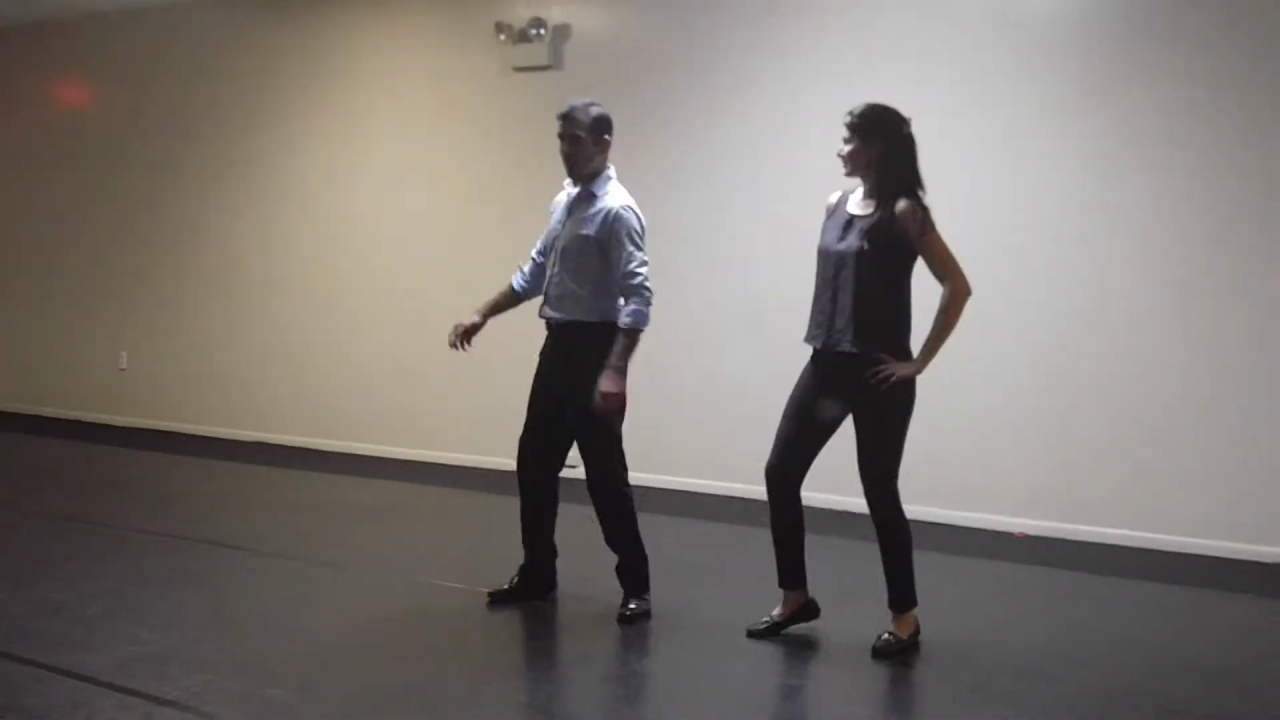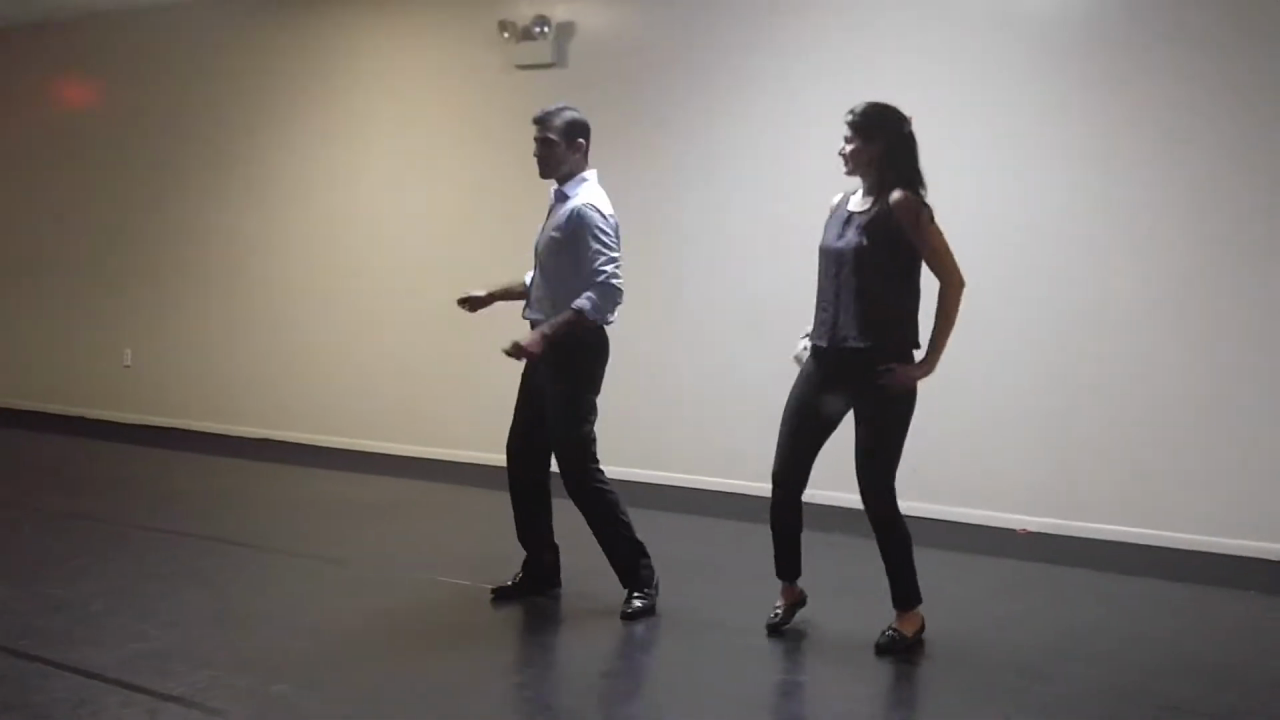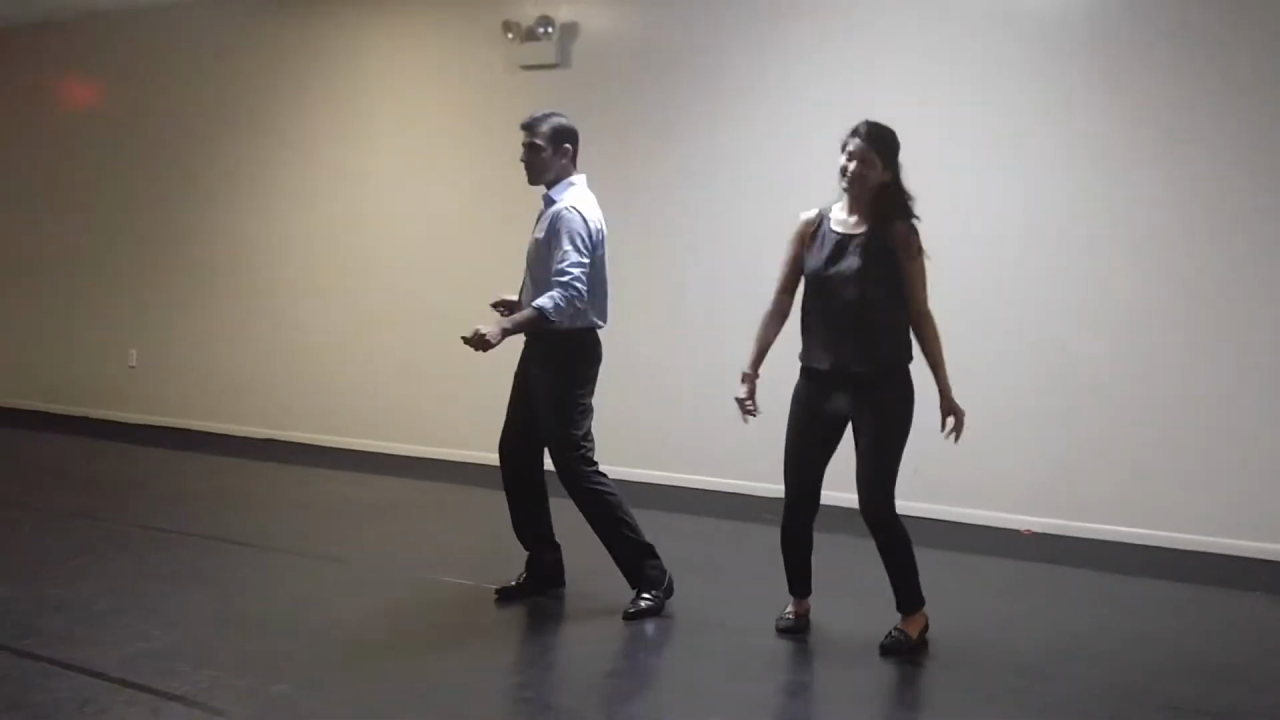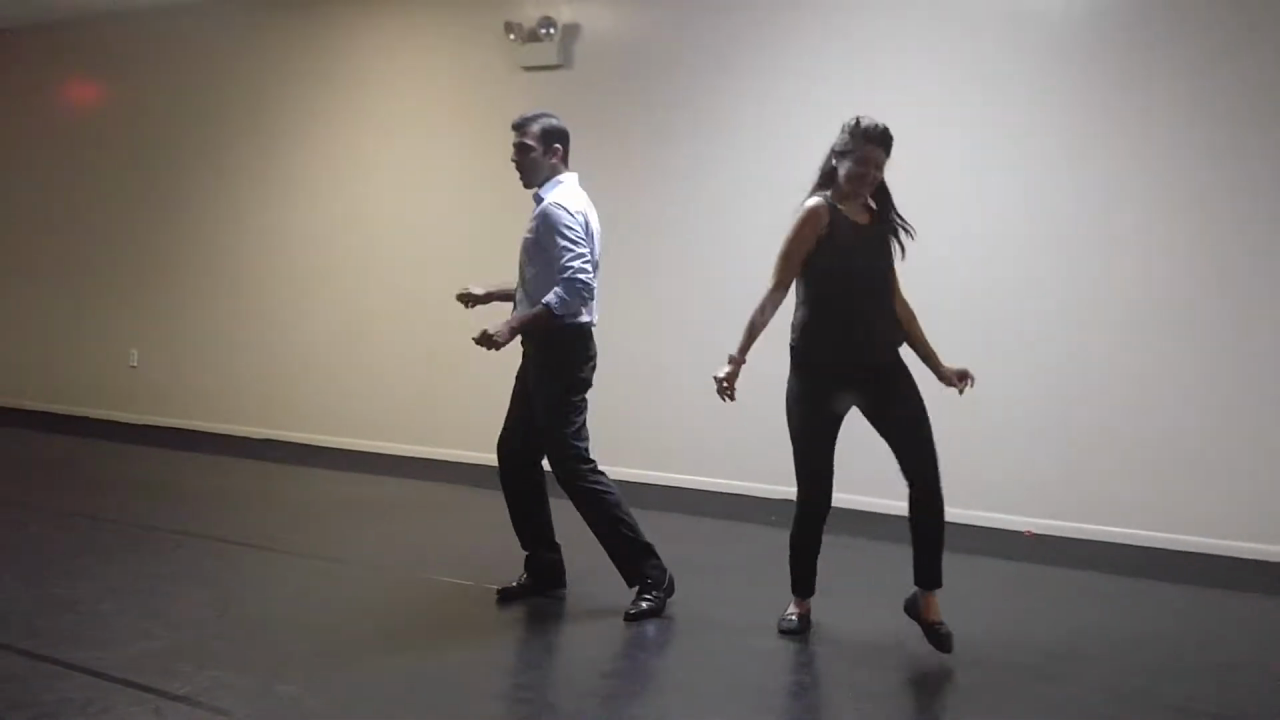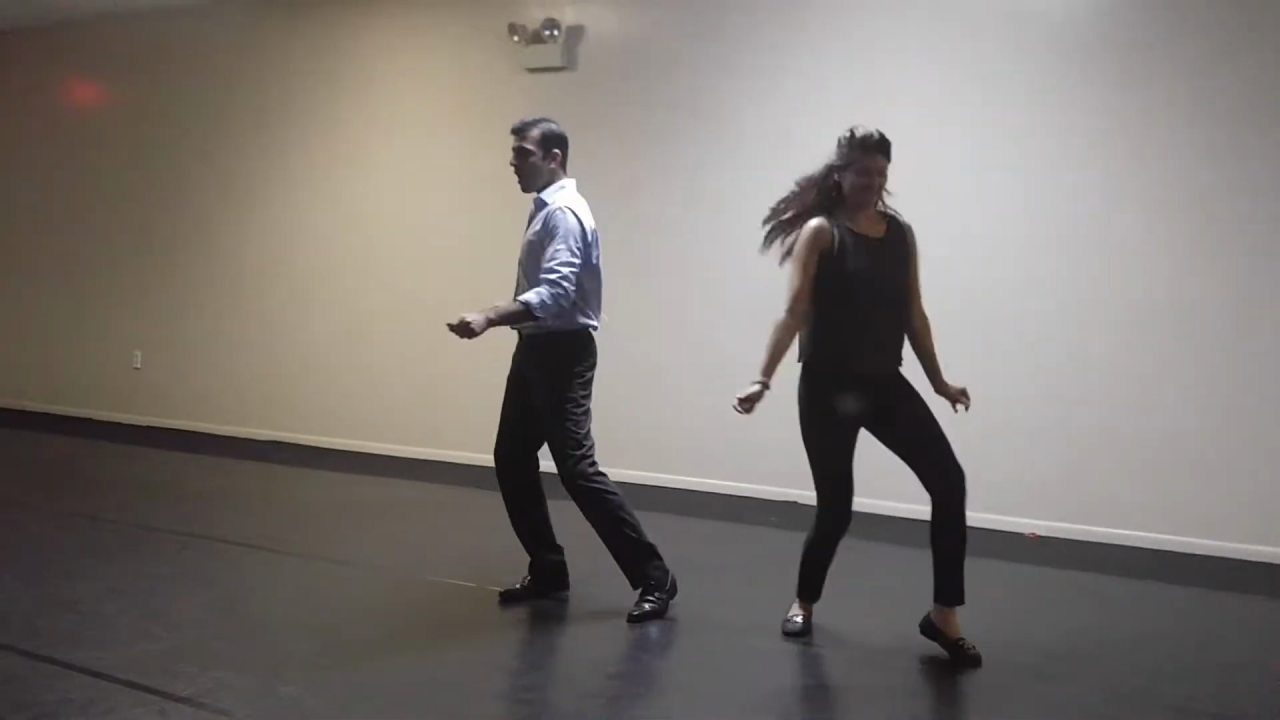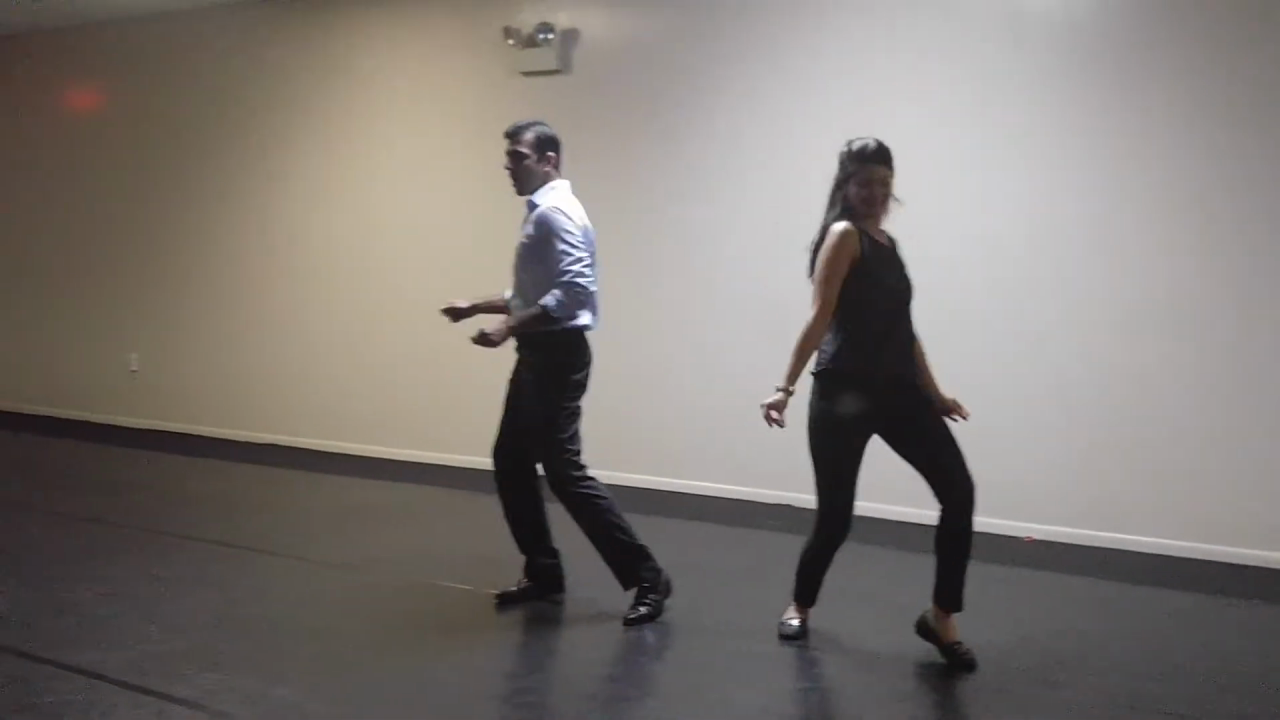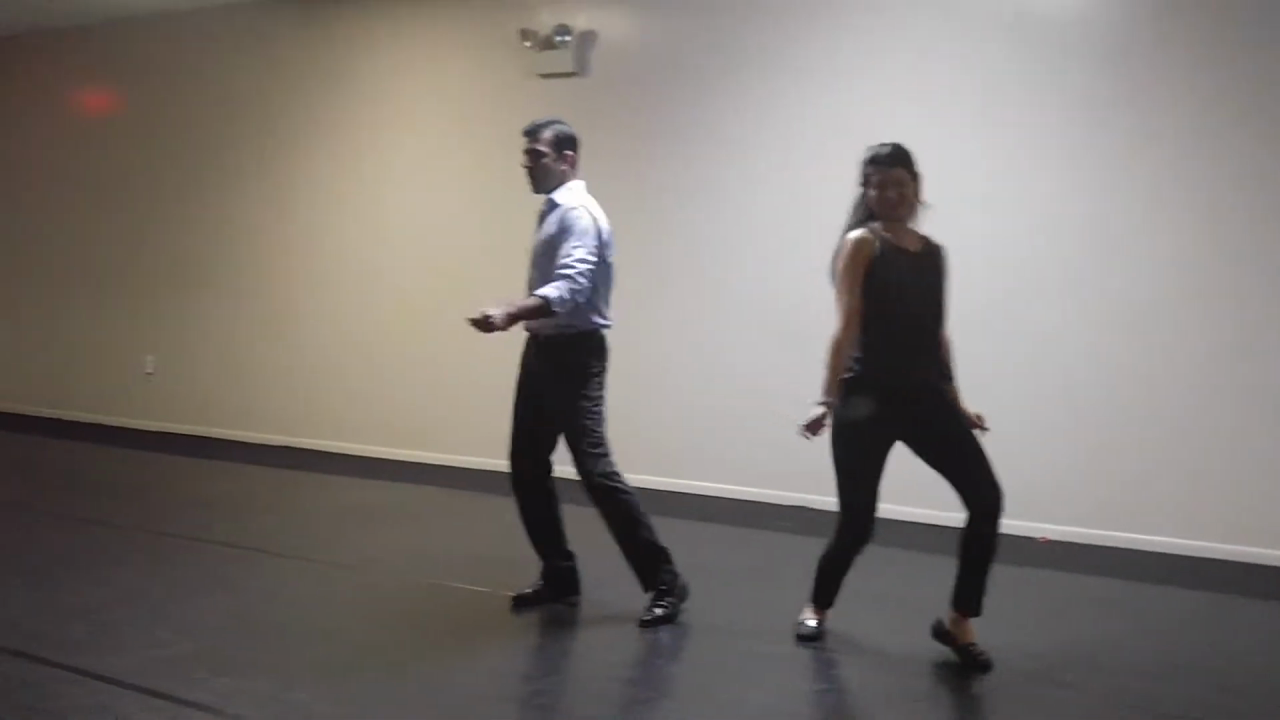
dt=0.2s
person 1, frame 1
left shoulder: (904, 212)
right shoulder: (836, 205)
left elbow: (957, 287)
left wrist: (920, 361)
left hip: (878, 373)
right hip: (826, 365)
left knee: (879, 493)
right knee: (780, 473)
left ankle: (904, 617)
right ankle: (794, 597)
person 1, frame 2
left shoulder: (902, 204)
right shoulder: (840, 205)
left elbow: (952, 281)
left wrist: (928, 361)
right wrist: (809, 337)
left hip: (880, 368)
right hip: (827, 362)
left knee: (876, 492)
right knee: (785, 475)
left ankle: (908, 614)
right ankle: (790, 588)
person 1, frame 3
left shoulder: (897, 233)
right shoulder: (812, 224)
left elbow: (920, 315)
right elbow: (782, 303)
left wrist: (945, 392)
right wrist: (750, 371)
left hip: (883, 385)
right hip: (819, 381)
left knee: (875, 503)
right knee: (798, 501)
left ankle: (913, 615)
right ankle: (798, 601)
person 1, frame 4
left shoulder: (882, 222)
right shoulder: (816, 212)
left elbow: (895, 301)
right elbow: (776, 291)
left wrist: (938, 366)
right wrist: (738, 358)
left hip: (882, 370)
right hip: (816, 373)
left knee: (924, 474)
right knee: (813, 497)
left ankle: (927, 596)
right ankle: (801, 601)
person 1, frame 5
left shoulder: (901, 234)
right shoulder: (819, 231)
left elbow: (912, 313)
right elbow: (796, 313)
left wrist: (939, 380)
right wrist: (763, 380)
left hip: (885, 383)
right hip: (827, 386)
left knee: (949, 483)
right knee: (836, 511)
left ankle: (944, 615)
right ankle: (803, 603)
person 1, frame 6
left shoulder: (889, 243)
right shoulder: (842, 236)
right elbow: (820, 317)
left wrist: (933, 393)
right wrist: (786, 387)
left hip: (898, 390)
right hip: (843, 390)
left knee: (959, 491)
right knee: (835, 518)
left ankle: (941, 617)
right ankle: (800, 606)
person 1, frame 7
left shoulder: (933, 253)
right shoulder: (860, 244)
right elbow: (848, 328)
left wrist: (954, 403)
right wrist: (827, 400)
left hip: (923, 398)
right hip: (867, 397)
left knee: (986, 499)
right knee: (856, 524)
left ankle: (958, 620)
right ankle: (816, 607)
person 2, frame 1
left shoulder: (618, 210)
right shoulder: (564, 202)
left elbow: (637, 297)
right elbow: (534, 273)
left wrist: (616, 370)
right wrist: (481, 316)
left hip: (595, 348)
right hip: (557, 345)
left knee: (604, 470)
right knee: (535, 461)
left ankle: (635, 585)
right ankle: (537, 573)
person 2, frame 2
left shoulder: (588, 209)
right shoulder: (562, 203)
left elbow: (605, 290)
left wrist: (541, 336)
right wrist: (491, 296)
left hip: (572, 352)
right hip: (550, 352)
left knee: (578, 467)
right knee: (523, 458)
left ankle: (640, 579)
right ankle: (541, 568)
person 2, frame 3
left shoulder: (571, 211)
right shoulder: (557, 206)
left elbow: (570, 295)
left wrist: (505, 328)
right wrist: (519, 303)
left hip: (566, 353)
right hip: (543, 351)
left knee: (576, 467)
right knee: (517, 457)
left ankle: (649, 576)
right ankle: (544, 567)
person 2, frame 4
left shoulder: (559, 208)
right shoulder: (555, 203)
left elbow: (575, 288)
left wrist: (511, 326)
right wrist: (495, 294)
left hip: (561, 349)
right hip: (544, 349)
left knee: (572, 465)
right knee: (515, 456)
left ankle: (650, 576)
right ankle: (544, 568)
person 2, frame 5
left shoulder: (562, 212)
right shoulder: (546, 209)
left elbow: (556, 294)
left wrist: (489, 318)
right wrist: (502, 312)
left hip: (561, 354)
right hip: (536, 352)
left knee: (577, 469)
right knee: (511, 459)
left ankle: (653, 578)
right ankle: (547, 569)
person 2, frame 6
left shoulder: (557, 212)
right shoulder: (539, 212)
left elbow: (573, 290)
left wrist: (508, 327)
right wrist: (479, 306)
left hip: (557, 355)
right hip: (536, 354)
left knee: (565, 471)
right knee: (510, 463)
left ankle: (647, 579)
right ankle: (543, 573)
person 2, frame 7
left shoulder: (577, 212)
right shoulder: (553, 212)
left elbow: (572, 290)
left wrist: (510, 314)
right wrist: (511, 312)
left hip: (573, 354)
right hip: (543, 351)
left knee: (594, 468)
right knee: (526, 465)
left ankle: (665, 583)
right ankle: (559, 576)
